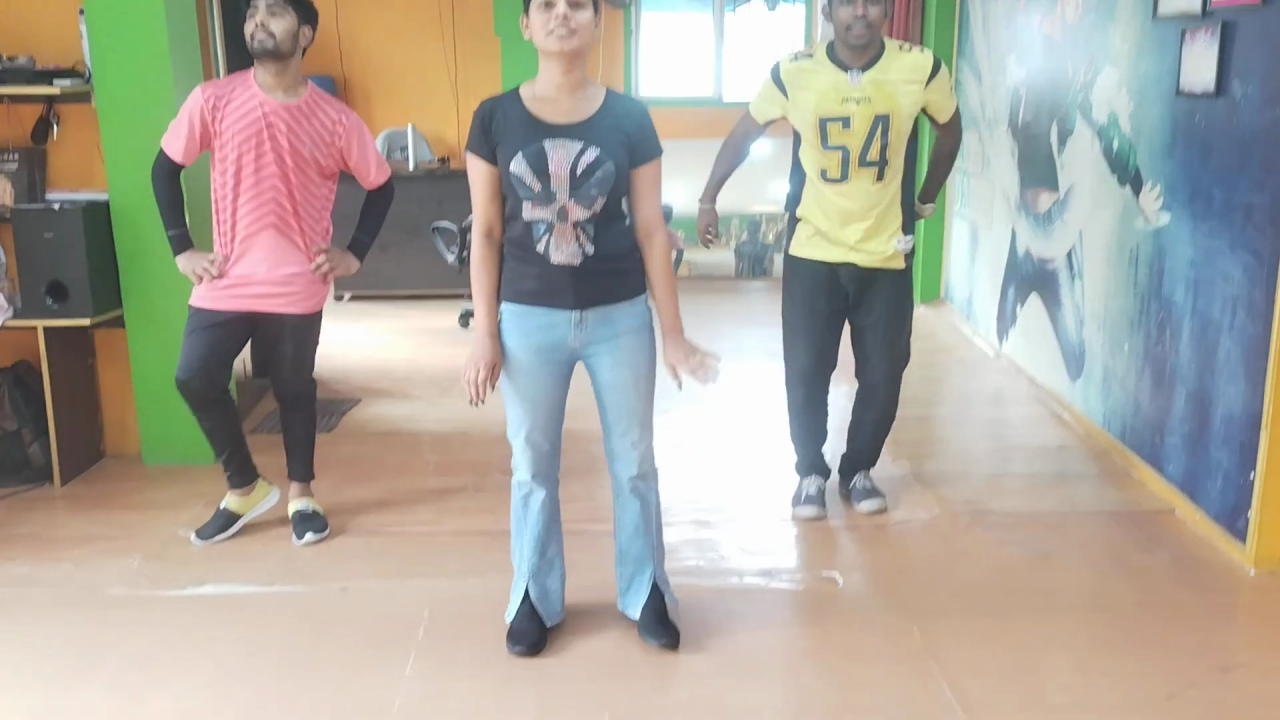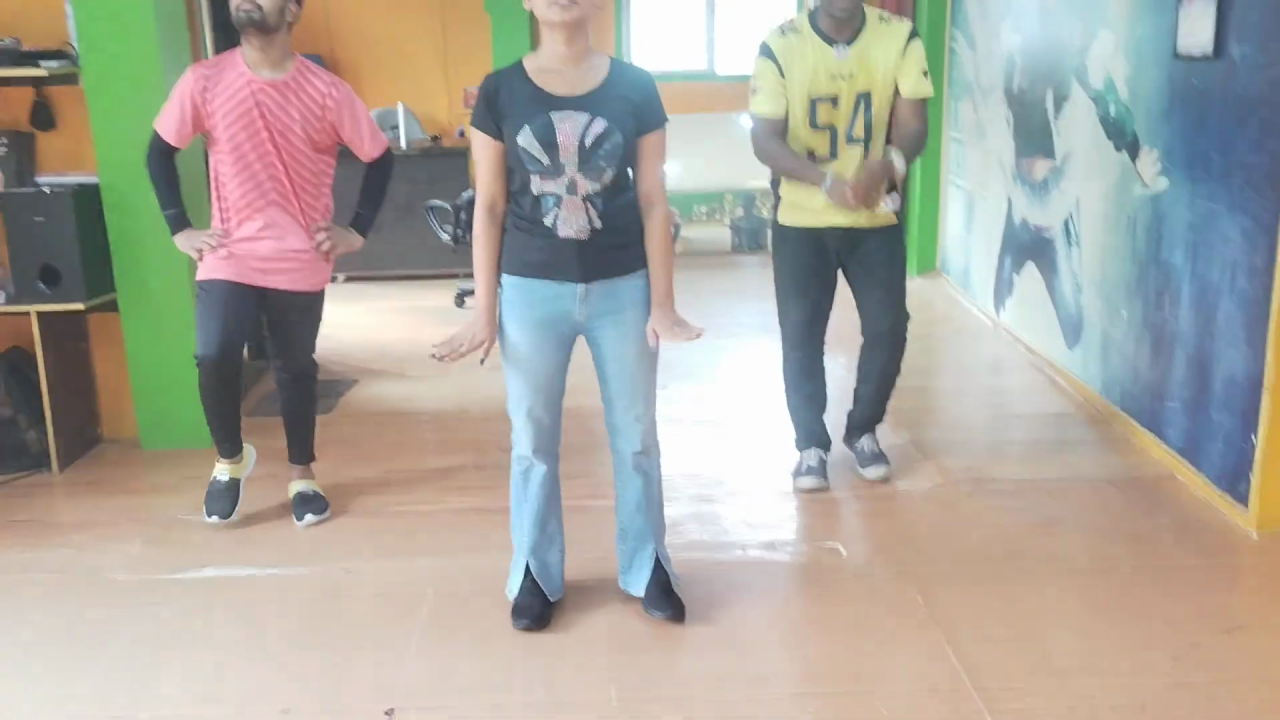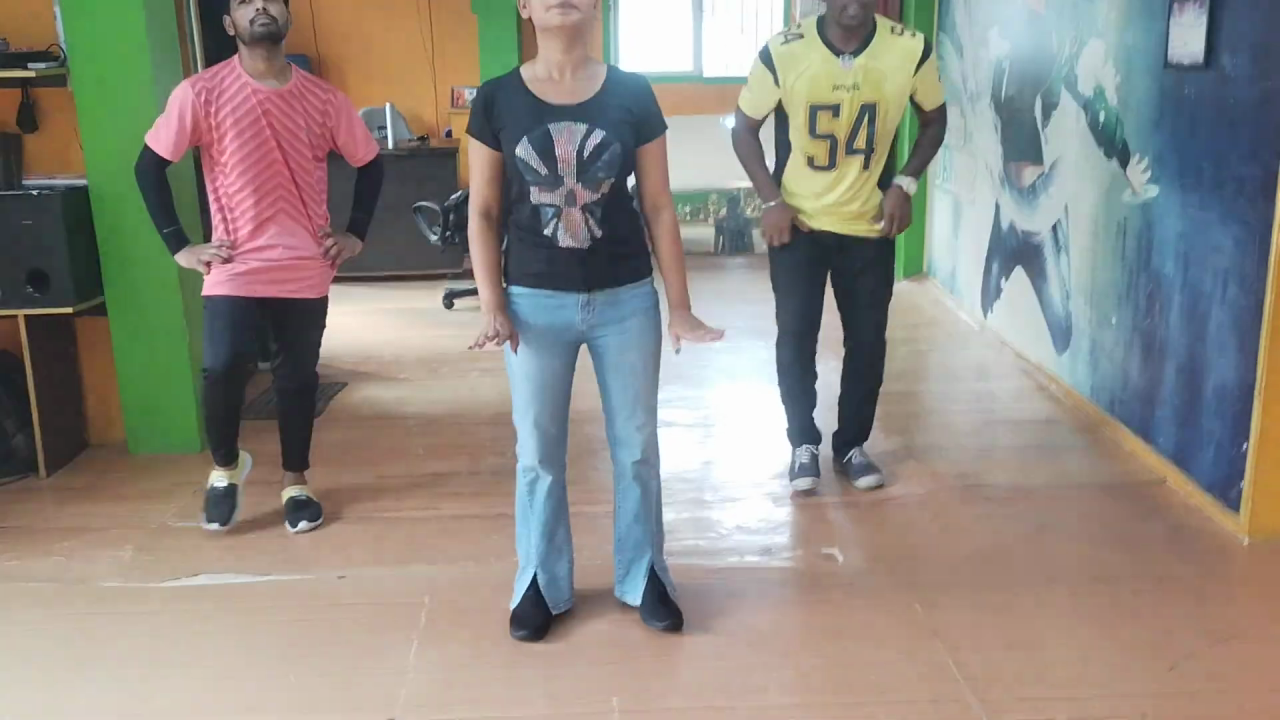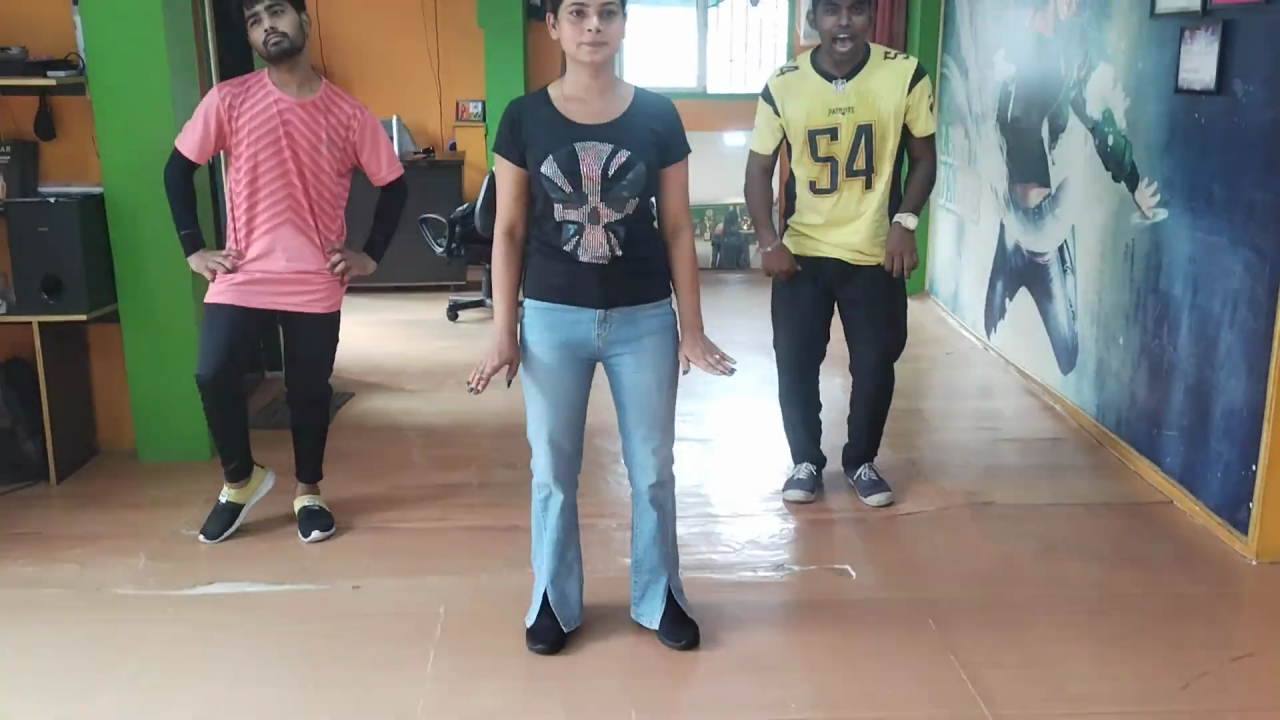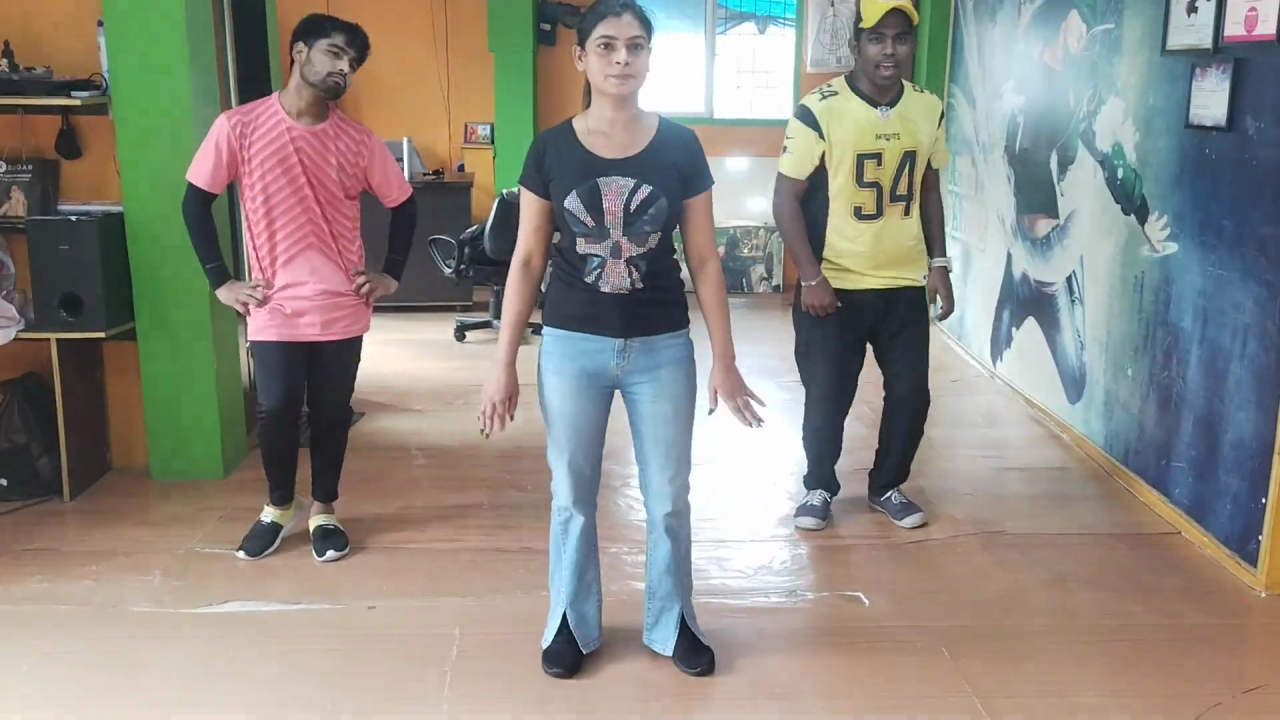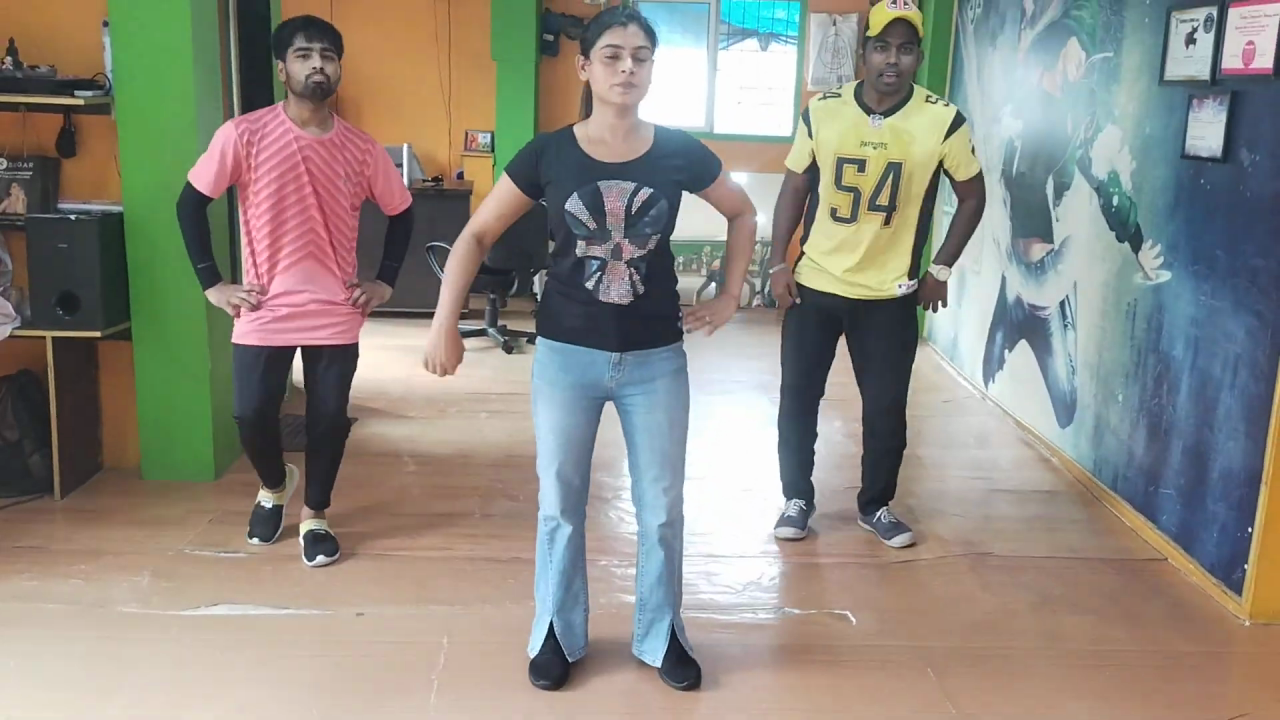
dt=0.4s
person 1, frame 1
left shoulder: (629, 116)
right shoulder: (495, 117)
left elbow: (651, 229)
right elbow: (486, 233)
left wrist: (673, 330)
right wrist: (485, 333)
left hip: (620, 316)
right hip: (529, 318)
left knee: (634, 460)
right knee: (533, 465)
left ankle: (645, 591)
right ankle: (535, 598)
person 1, frame 2
left shoulder: (635, 87)
right shoulder: (500, 90)
left elbow: (653, 201)
right elbow: (490, 206)
left wrist: (663, 305)
right wrist: (483, 306)
left hip: (621, 288)
right hip: (532, 290)
left knee: (635, 434)
right knee: (533, 439)
left ankle: (646, 567)
right ankle: (538, 574)
person 1, frame 3
left shoulder: (633, 94)
right shoulder: (497, 98)
left elbow: (658, 207)
right elbow: (484, 212)
left wrist: (679, 306)
right wrist: (492, 305)
left hip: (626, 299)
right hip: (536, 301)
left knee: (636, 443)
right knee: (538, 450)
left ankle: (643, 574)
right ankle: (541, 583)
person 1, frame 4
left shoulder: (658, 115)
right shoulder: (524, 117)
left elbow: (677, 229)
right elbow: (510, 230)
left wrist: (693, 330)
right wrist: (504, 332)
left hip: (643, 318)
right hip: (553, 317)
left knee: (652, 467)
right knee: (552, 468)
left ankle: (659, 596)
right ankle: (554, 600)
person 1, frame 5
left shoulder: (680, 147)
right shoulder: (551, 150)
left elbow: (705, 259)
right elbow: (528, 261)
left wrist: (725, 361)
right wrist: (502, 363)
left hip: (661, 347)
right hip: (572, 345)
left knee: (668, 495)
right knee: (572, 493)
left ankle: (672, 622)
right ankle: (572, 622)
person 1, frame 6
left shoulder: (679, 152)
right shoulder: (546, 153)
left elbow: (744, 214)
right elbow: (475, 237)
left wrist: (728, 295)
right wrist: (443, 322)
left hip: (656, 359)
right hip: (566, 355)
left knee: (661, 506)
right knee: (561, 503)
left ankle: (661, 635)
right ankle: (558, 634)
person 2, frame 1
left shoulder: (333, 117)
right shoulder: (212, 100)
left elbow: (381, 184)
right elbow: (165, 168)
left wrist: (355, 252)
right wrist: (181, 249)
left hip: (296, 283)
right hip: (226, 278)
left knee: (294, 387)
right knee: (196, 380)
left ankle: (301, 494)
right ankle: (246, 488)
person 2, frame 2
left shoulder: (326, 90)
right shoulder: (203, 81)
left elbow: (379, 157)
right elbow: (160, 150)
left wrist: (357, 230)
right wrist: (180, 228)
left hip: (301, 257)
right hip: (231, 253)
left knee: (296, 365)
right knee: (213, 355)
left ankle: (302, 475)
right ankle: (229, 458)
person 2, frame 3
left shoulder: (323, 99)
right shoulder: (201, 92)
left elbow: (369, 163)
right elbow: (149, 167)
left wrist: (356, 234)
right wrist: (180, 246)
left hip: (307, 266)
right hip: (238, 263)
left knee: (297, 373)
right knee: (222, 365)
left ankle: (295, 481)
right ankle: (226, 465)
person 2, frame 4
left shoulder: (349, 115)
right shoulder: (228, 101)
left elbow: (393, 184)
right elbow: (178, 169)
left wrist: (370, 254)
right wrist: (193, 250)
left hip: (316, 280)
right hip: (244, 273)
left knee: (310, 388)
right knee: (214, 374)
left ankle: (308, 492)
right ankle: (241, 481)
person 2, frame 5
left shoulder: (358, 141)
right shoulder: (237, 127)
left elbow: (403, 205)
right elbow: (195, 202)
left wrist: (391, 274)
right wrist: (220, 281)
left hip: (343, 303)
right hip: (275, 303)
left knee: (331, 410)
right knee: (276, 410)
left ankle: (323, 510)
right ankle: (279, 505)
person 2, frame 6
left shoulder: (362, 149)
right shoulder: (243, 135)
left elbow: (401, 213)
right elbow: (190, 203)
left wrist: (384, 281)
right wrist: (212, 283)
left hip: (335, 311)
right hip: (265, 309)
left knee: (328, 415)
right knee: (252, 414)
left ankle: (315, 514)
right ankle: (274, 488)
person 3, frame 1
left shoulder: (922, 67)
right shoulder: (793, 72)
left elbow: (948, 132)
right elbow: (745, 130)
left wrist: (925, 200)
right wrist: (708, 198)
left hip: (885, 255)
right hip: (813, 253)
left knee: (883, 374)
right knee: (806, 370)
left ankle: (859, 470)
right ankle: (811, 472)
person 3, frame 2
right shoulder: (780, 45)
left elbow: (913, 129)
right elbow: (764, 140)
left wrist: (891, 163)
right wrist: (828, 180)
left hip: (875, 218)
right hip: (801, 219)
left knee: (888, 328)
right knee: (801, 335)
left ankle: (863, 430)
right ankle: (812, 444)
person 3, frame 3
left shoulder: (911, 49)
right shoulder: (781, 53)
left elbow: (935, 122)
right elbow: (743, 128)
left wrist: (904, 185)
right wrist: (770, 200)
left hip: (870, 227)
right hip: (798, 223)
left knee: (867, 339)
right knee: (795, 333)
left ankle: (851, 444)
right ankle: (803, 442)
person 3, frame 4
left shoulder: (905, 75)
right shoulder: (782, 87)
left elbow: (924, 158)
right elbow: (757, 173)
left wrist: (906, 223)
right wrist: (769, 243)
left hip: (876, 254)
right hip: (803, 254)
left knee: (873, 367)
right knee: (796, 363)
left ankle: (860, 462)
right ankle: (806, 460)
person 3, frame 5
left shoulder: (928, 108)
right shoulder: (818, 111)
right elbow: (786, 199)
left wrist: (939, 262)
right wrist: (811, 279)
left hip: (905, 285)
right hip: (834, 285)
left knee: (910, 394)
right knee: (828, 396)
left ankle: (887, 485)
right ankle: (818, 487)
person 3, frame 6
left shoulder: (943, 120)
right shoulder: (820, 110)
left elbow: (973, 197)
right elbow: (794, 188)
left wrist: (941, 269)
right wrist: (779, 262)
left hip: (889, 295)
right hip: (814, 285)
left knee: (886, 406)
right knee: (797, 397)
left ankle: (876, 505)
right ankle: (797, 497)
person 4, frame 1
left shoulder: (1084, 67)
right shoulder: (1022, 61)
left elbow: (1112, 132)
left wrist: (1140, 194)
left hip: (1060, 222)
right hip: (1025, 219)
left knee: (1072, 340)
right knee: (1005, 326)
person 4, frame 2
left shoulder: (1076, 30)
left elbow: (1107, 98)
left wrist: (1137, 157)
left hip: (1055, 190)
right hip: (1020, 187)
left knee: (1070, 310)
right knee: (1002, 298)
person 4, frame 3
left shoulder: (1068, 40)
right shoulder: (1007, 33)
left elbow: (1097, 105)
left wrist: (1128, 165)
left hip: (1044, 198)
right hip: (1009, 194)
left knee: (1059, 316)
right knee: (990, 302)
person 4, frame 4
left shoulder: (1076, 59)
right shoulder: (1015, 59)
left elbow: (1105, 128)
left wrist: (1134, 187)
left hip: (1051, 219)
right hip: (1015, 215)
left knee: (1065, 341)
right knee: (993, 327)
person 4, frame 5
left shoulder: (1088, 89)
right shoulder: (1026, 82)
left elbow: (1114, 160)
left wrist: (1144, 219)
left hip: (1059, 248)
right hip: (1022, 245)
left knee: (1073, 369)
right knee: (999, 357)
person 4, frame 6
left shoulder: (1087, 115)
right shoulder: (1025, 107)
left elbow: (1109, 187)
left wrist: (1138, 248)
left hip: (1054, 274)
right hip: (1017, 267)
left knee: (1062, 394)
right knee: (989, 377)
